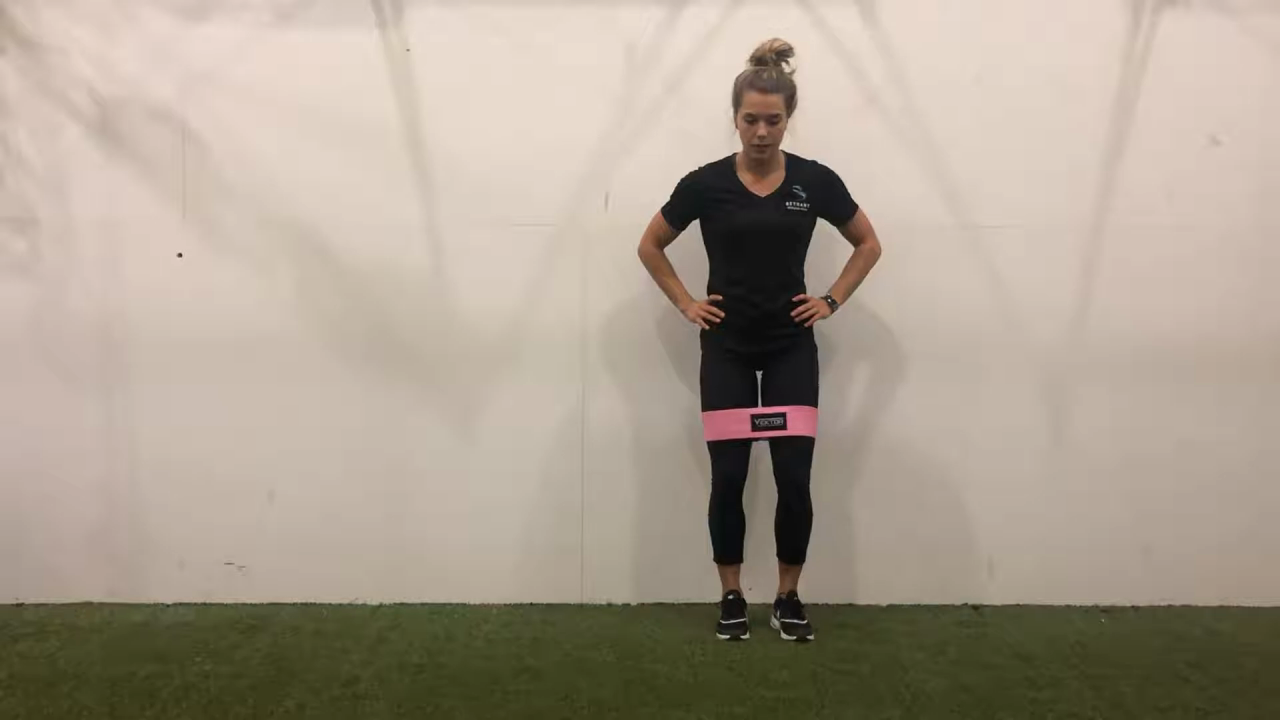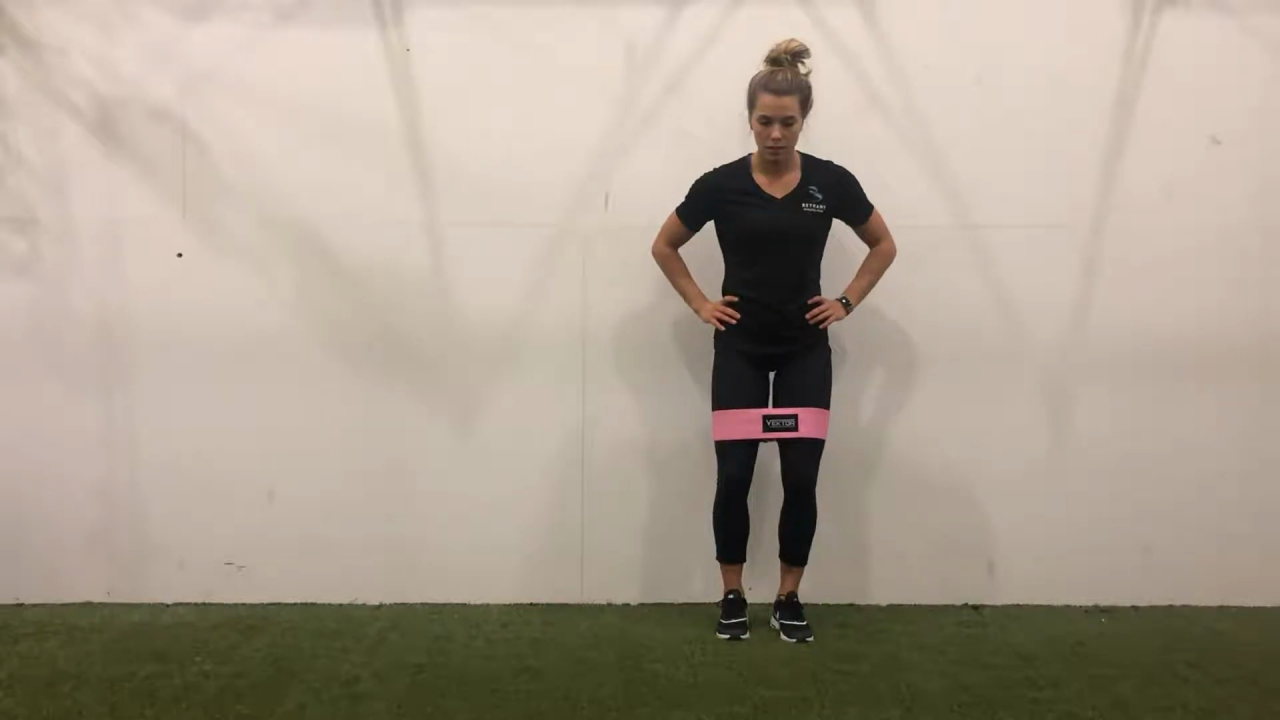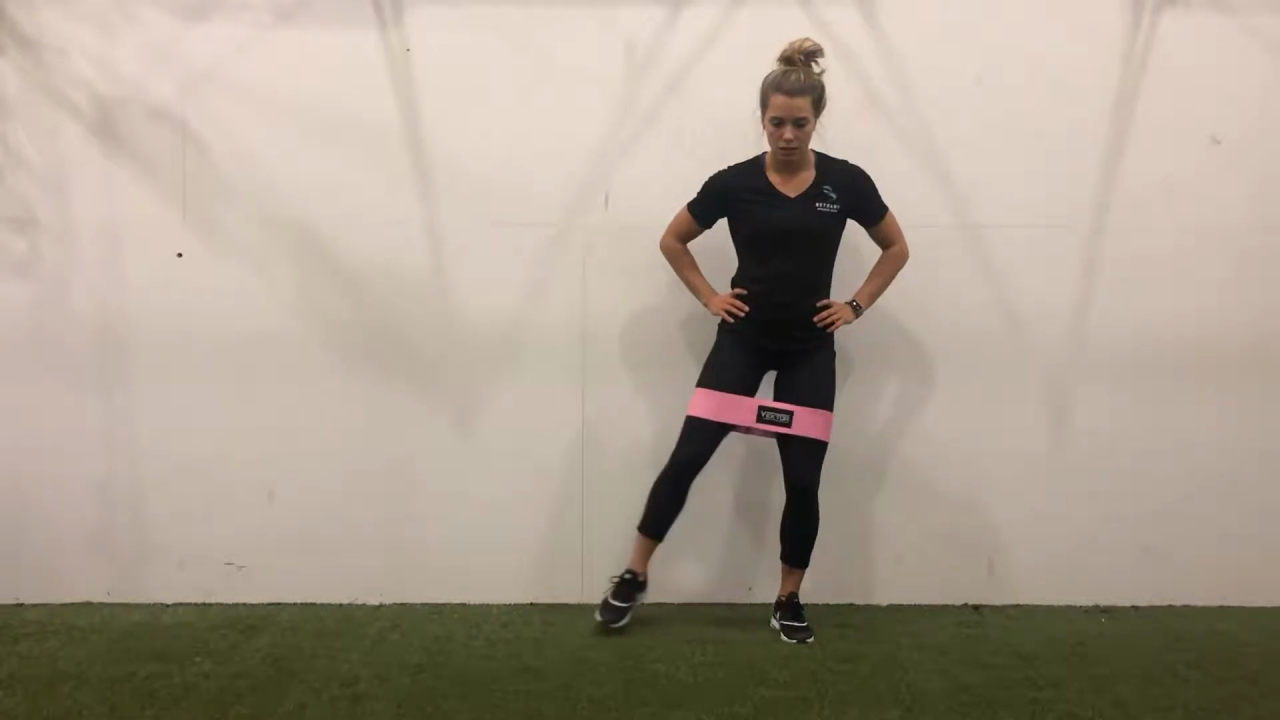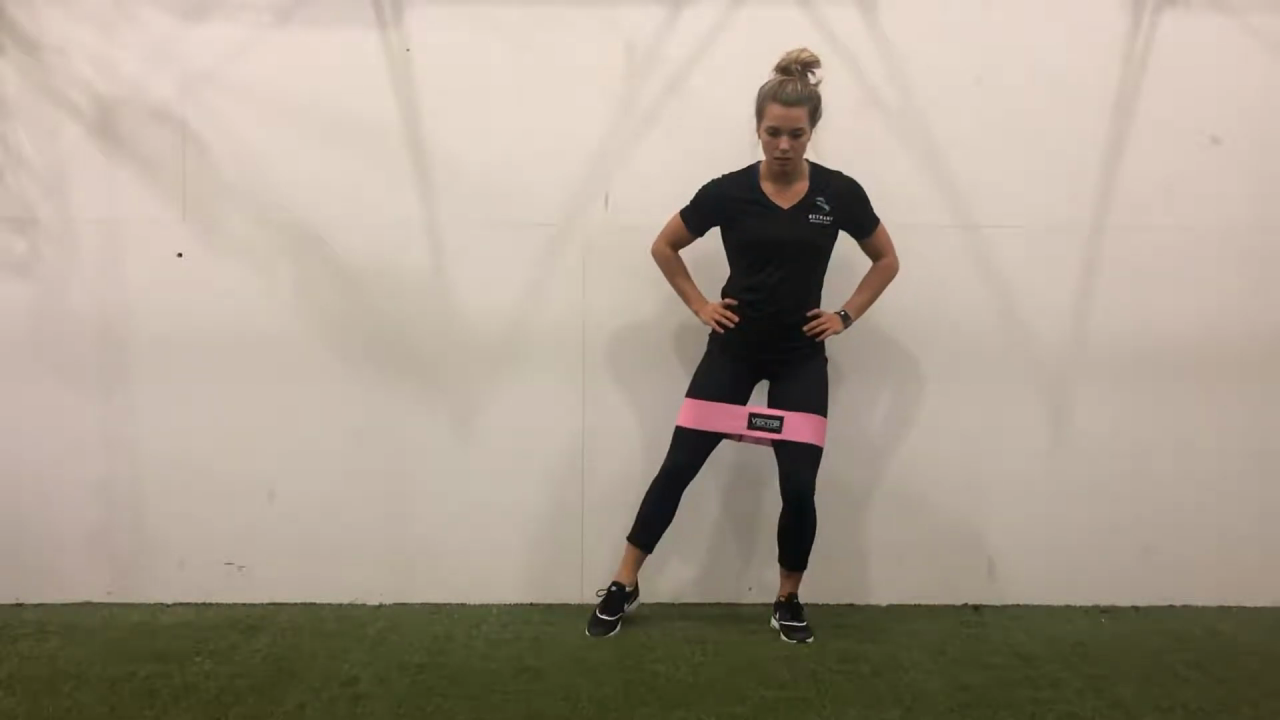
dt=0.4s
person 1, frame 1
left shoulder: (815, 180)
right shoulder: (706, 183)
left elbow: (868, 245)
right elbow: (650, 246)
left wrist: (831, 300)
right wrist: (686, 303)
left hip: (792, 348)
right hip: (727, 347)
left knee: (794, 480)
right knee: (728, 478)
left ankle: (788, 599)
right ankle: (731, 596)
person 1, frame 2
left shoulder: (831, 181)
right shoulder: (722, 184)
left elbow: (883, 246)
right elbow: (664, 247)
left wrist: (846, 302)
right wrist: (700, 303)
left hip: (805, 351)
right hip: (739, 348)
left knee: (800, 482)
right knee: (734, 479)
left ankle: (788, 599)
right ankle: (732, 596)
person 1, frame 3
left shoulder: (846, 181)
right shoulder: (734, 181)
left elbow: (897, 249)
right elbow: (672, 240)
left wrist: (855, 305)
right wrist: (708, 297)
left hip: (809, 350)
right hip: (743, 341)
left knee: (803, 483)
right knee: (688, 458)
left ankle: (788, 601)
right ankle: (633, 574)
person 1, frame 4
left shoulder: (839, 192)
right shoulder: (727, 191)
left elbow: (886, 261)
right elbow: (663, 247)
left wrist: (845, 316)
right wrist: (699, 305)
left hip: (801, 359)
right hip: (732, 350)
left knee: (799, 488)
right knee: (678, 468)
left ankle: (788, 601)
right ankle: (622, 587)
